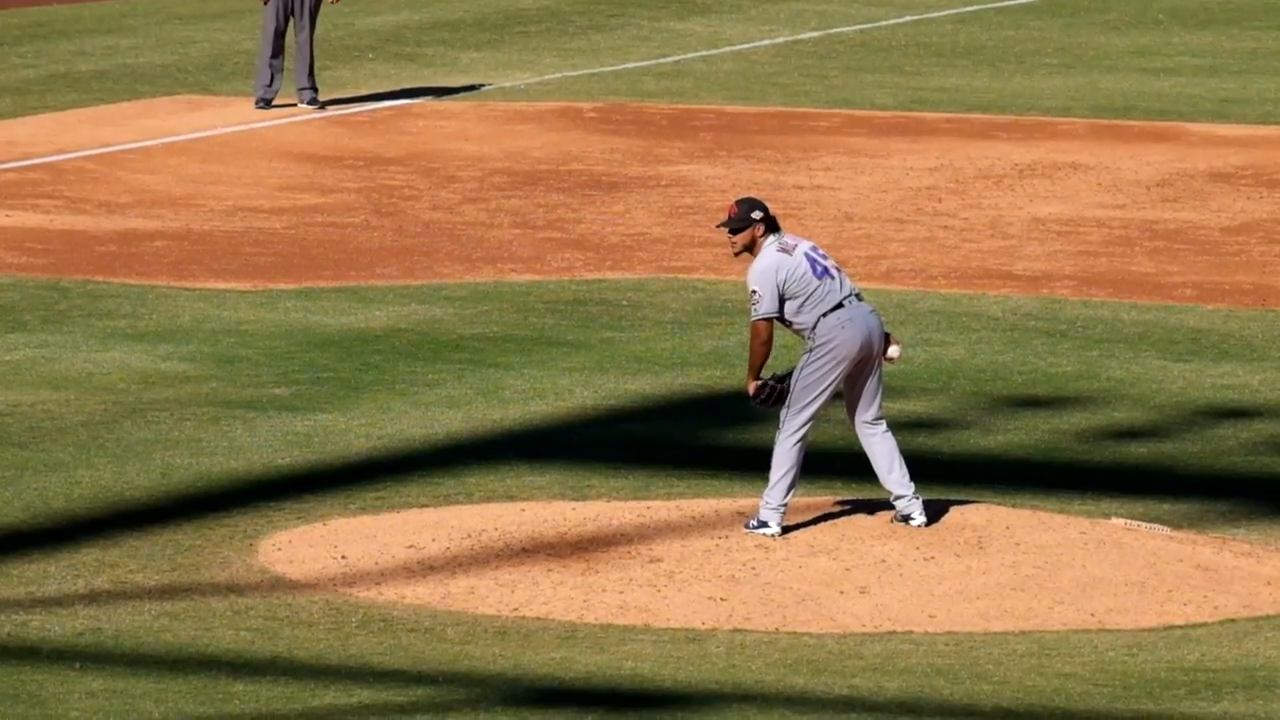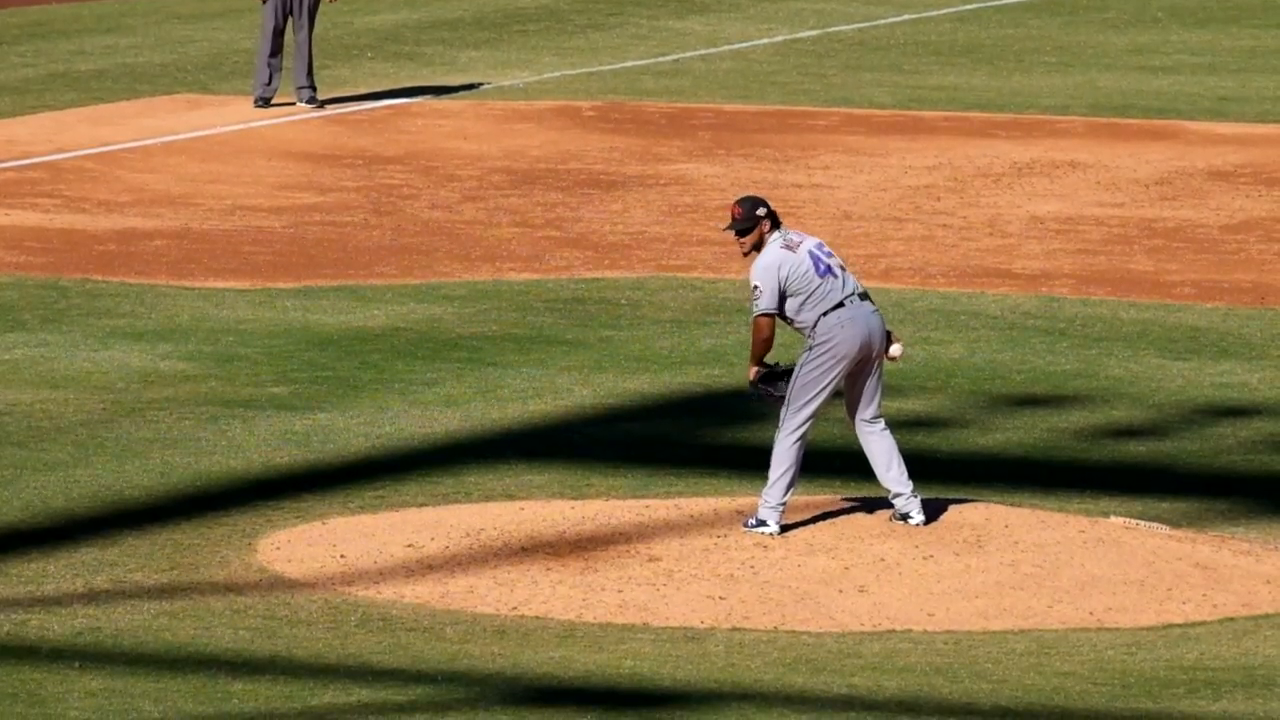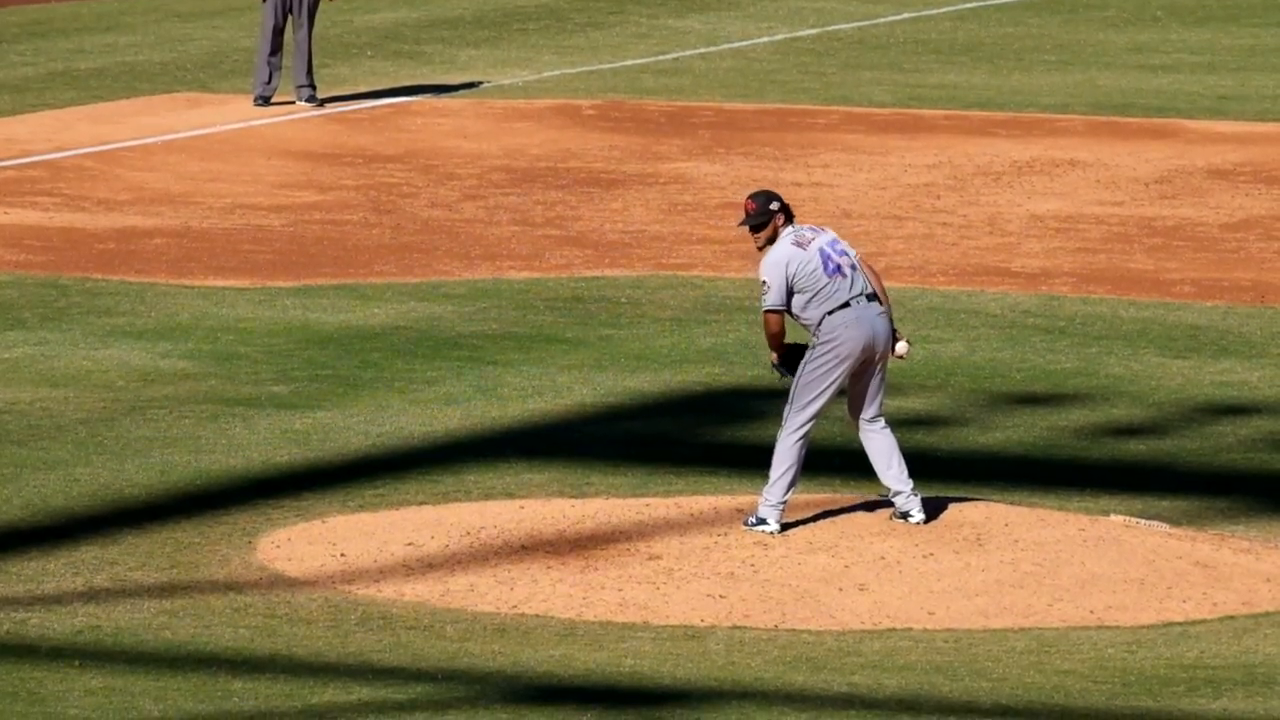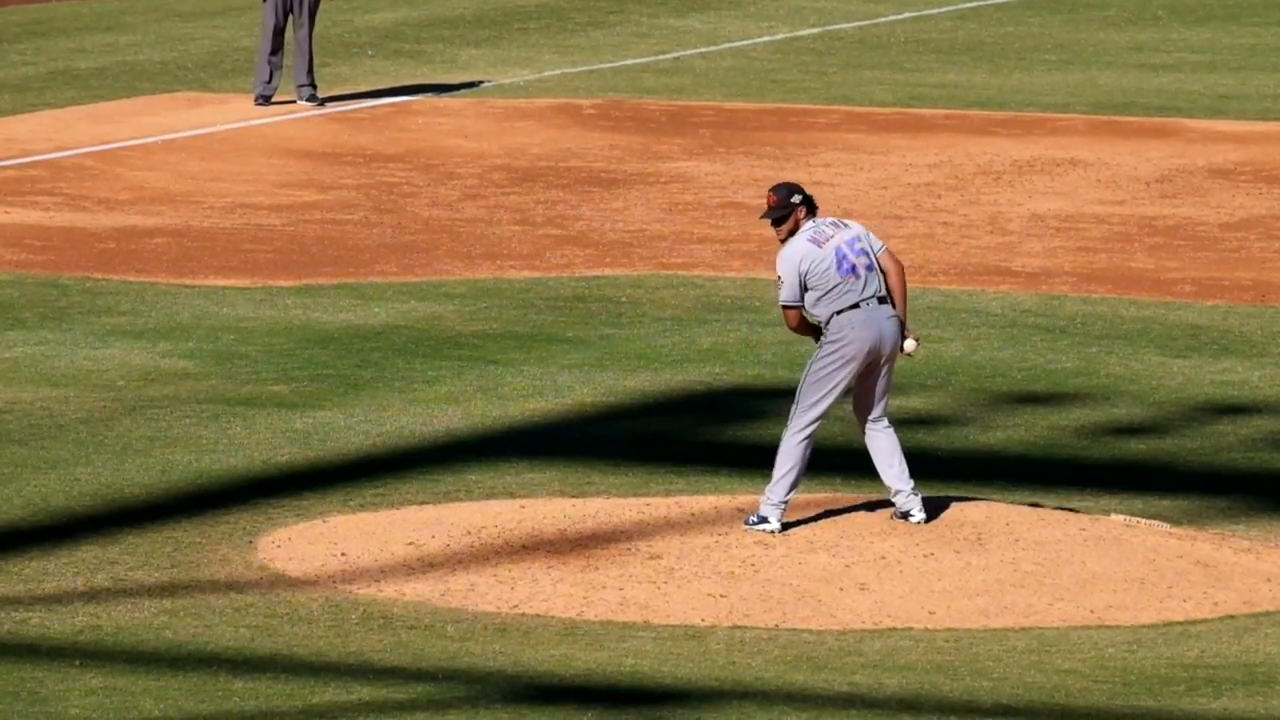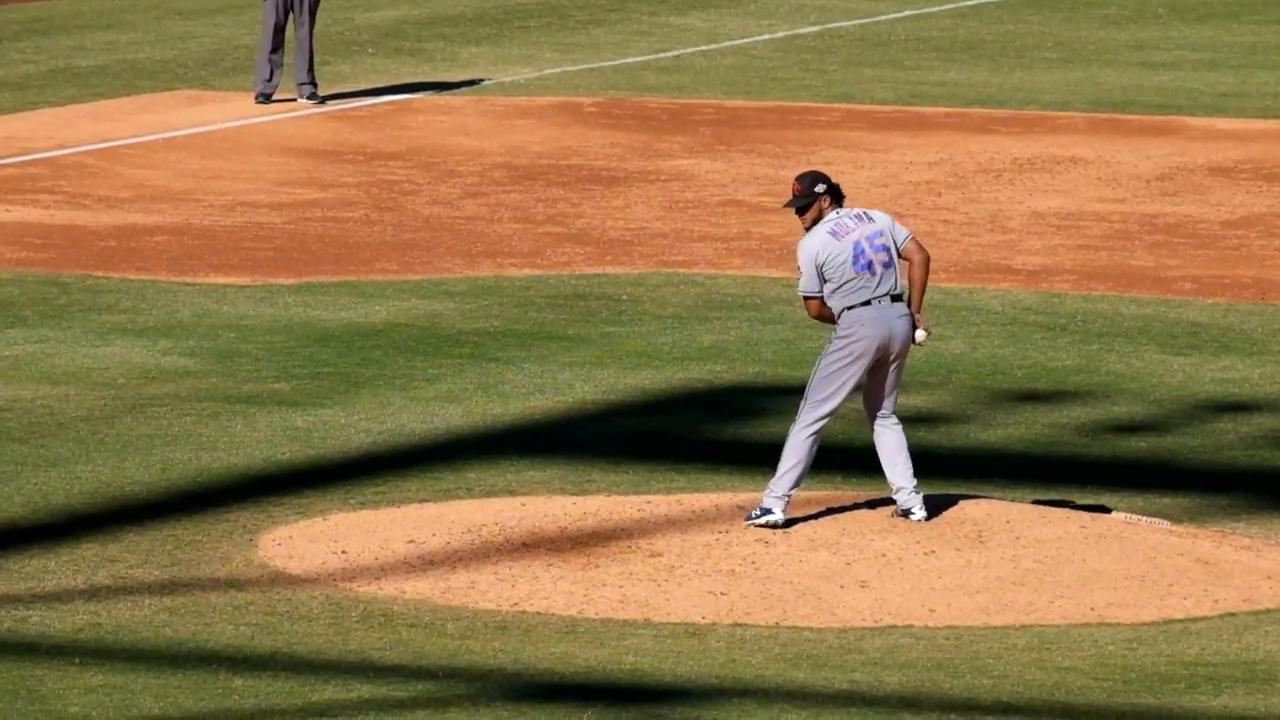
dt=0.1s
person 1, frame 1
left shoulder: (763, 267)
right shoulder: (795, 242)
left elbow: (762, 333)
right elbow: (839, 285)
left wrist: (752, 378)
left hip: (835, 333)
right hip: (868, 320)
left knee: (793, 424)
right knee: (870, 422)
left ankle: (770, 515)
right ankle: (909, 505)
person 1, frame 2
left shoulder: (765, 263)
right shoulder: (804, 238)
left elbow: (764, 329)
right elbow: (849, 279)
left wrist: (755, 365)
right wrist: (880, 326)
left hip: (835, 331)
right hip: (870, 320)
left knee: (793, 423)
right knee: (869, 420)
left ankle: (769, 513)
right ankle: (907, 504)
person 1, frame 3
left shoulder: (775, 259)
right shoulder: (821, 232)
left elbow: (774, 324)
right elbow: (869, 273)
left wrist: (778, 351)
right wrist: (888, 322)
left hip: (840, 331)
right hip: (876, 321)
left knee: (796, 421)
right knee: (870, 419)
left ankle: (769, 512)
right ankle: (908, 503)
person 1, frame 4
left shoulder: (792, 252)
right shoulder: (848, 227)
left elbow: (794, 319)
right elbow: (893, 267)
left wrist: (818, 331)
right wrist: (899, 319)
left hip: (847, 331)
right hip: (887, 324)
left knee: (802, 421)
right knee: (875, 419)
left ankle: (770, 510)
right ankle: (908, 502)
person 1, frame 5
left shoulder: (813, 243)
right shoulder: (877, 218)
left elbow: (815, 308)
right elbow: (919, 256)
right wrist: (914, 310)
left hip: (859, 326)
right hip: (899, 320)
left knee: (811, 416)
right knee: (883, 415)
left ankle: (774, 502)
right ankle: (910, 500)
